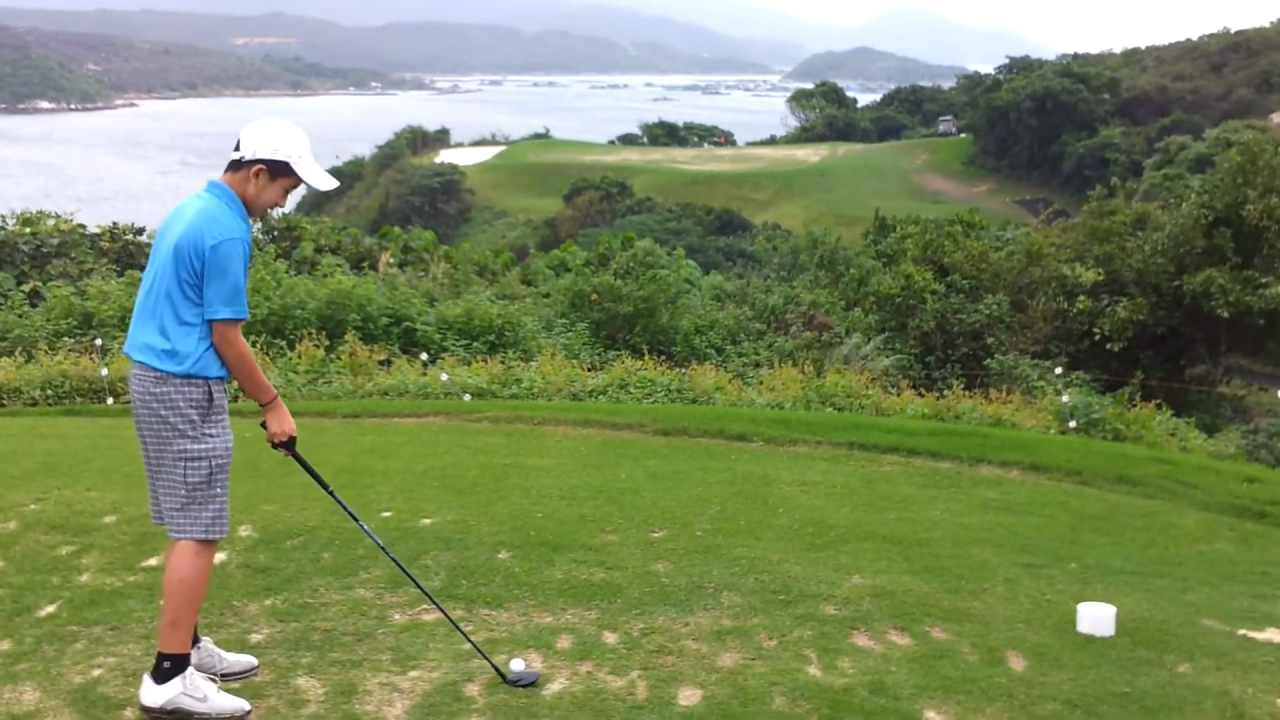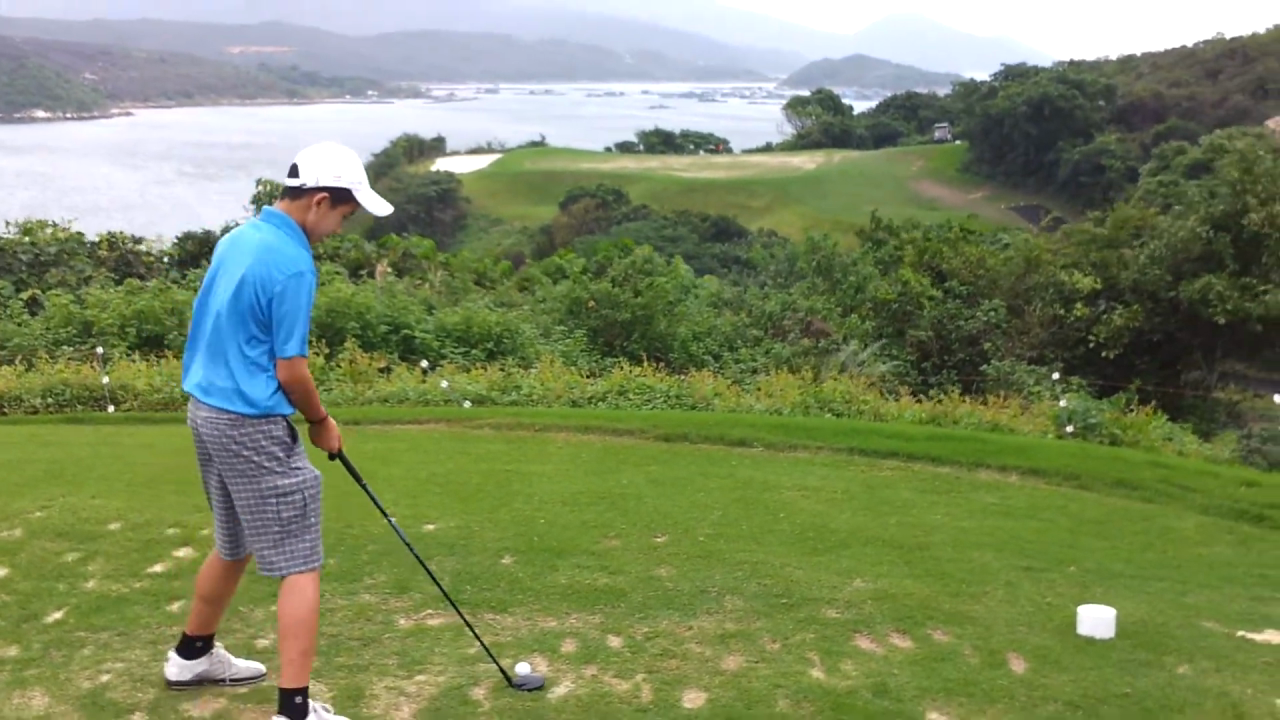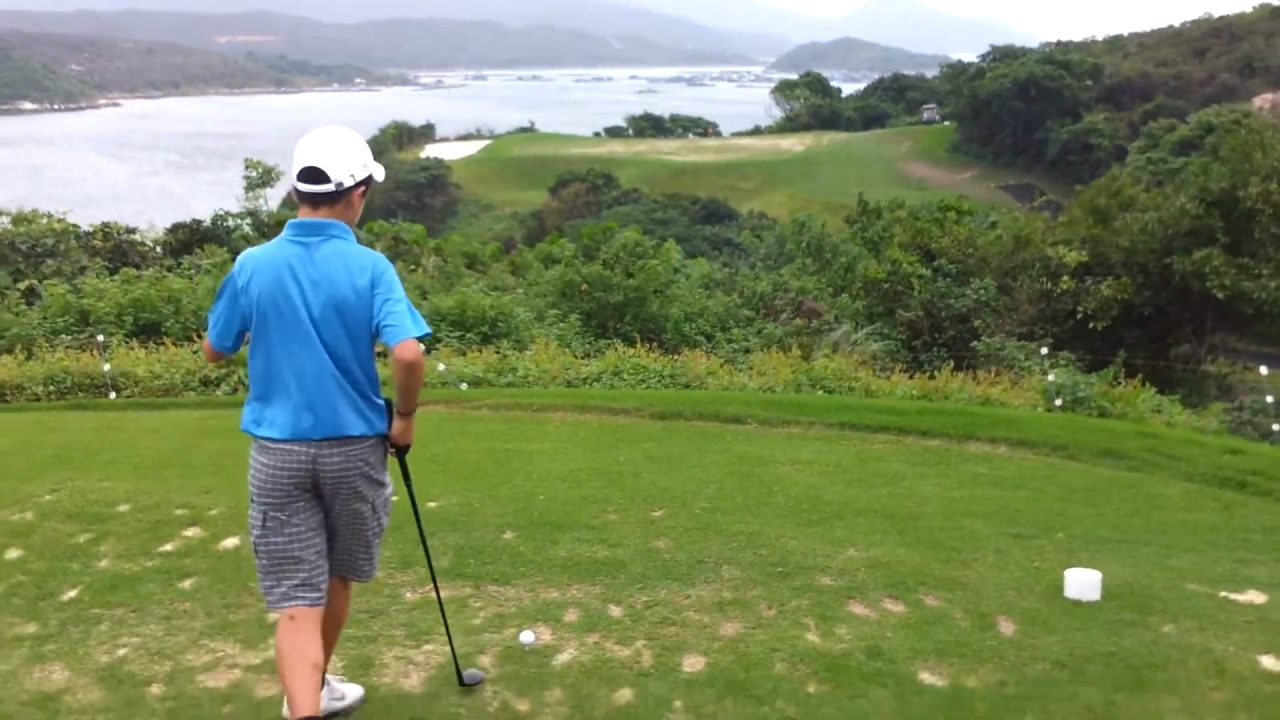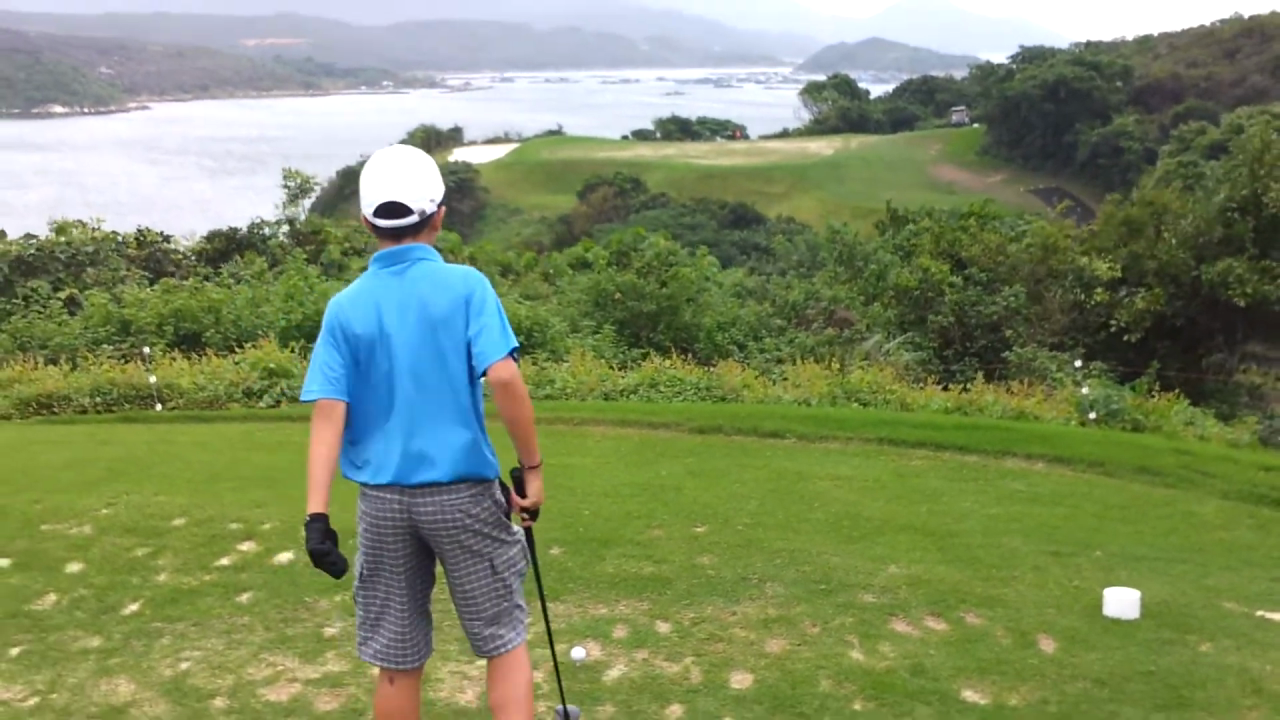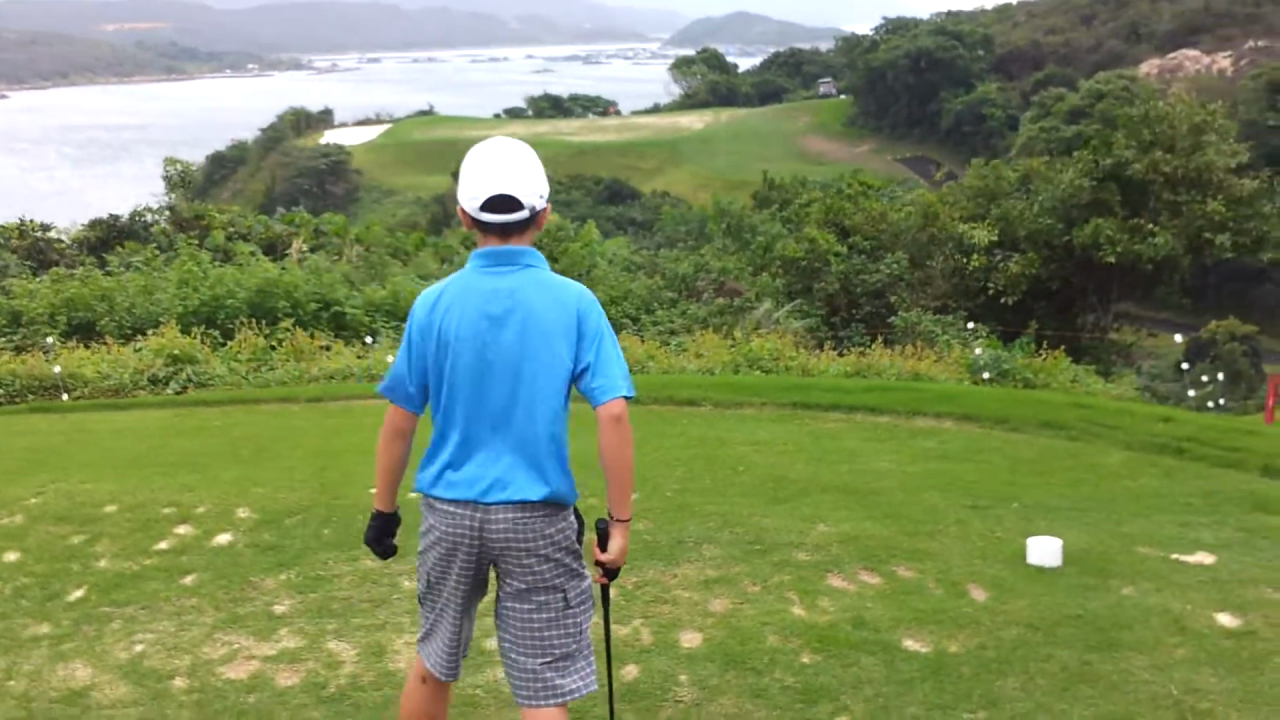
dt=0.5s
person 1, frame 1
left shoulder: (190, 209)
right shoulder: (226, 230)
right elbow: (226, 336)
right wrist: (272, 404)
left hip: (155, 377)
right hip: (185, 389)
left knee: (187, 526)
right knee: (198, 532)
left ankle: (185, 644)
person 1, frame 2
left shoulder: (236, 240)
right shoulder: (293, 264)
left elbow: (203, 331)
right elbow: (291, 371)
right wrist: (322, 424)
left hip: (207, 413)
right hip: (255, 428)
left knee: (234, 545)
right knee: (299, 567)
left ankle: (192, 653)
person 1, frame 3
left shoulder: (251, 266)
right shoulder: (370, 268)
left elbow: (213, 351)
right elbow: (409, 356)
right wrist: (405, 414)
left hip: (277, 451)
right hip: (353, 448)
left knee: (294, 600)
right knee: (337, 575)
person 1, frame 4
left shoulder: (344, 307)
right shoulder: (466, 285)
left elbow: (327, 415)
right elbow: (503, 379)
left wrist: (317, 518)
right wrist: (533, 467)
left hip: (383, 501)
right hip: (464, 494)
left knee: (397, 662)
right knee: (505, 640)
person 1, frame 5
left shoulder: (433, 303)
right shoulder: (574, 303)
left elbow: (399, 420)
right elbow: (613, 415)
left wrist: (383, 509)
right wrist: (620, 521)
left hip: (448, 512)
right hip: (538, 519)
left knee: (434, 659)
